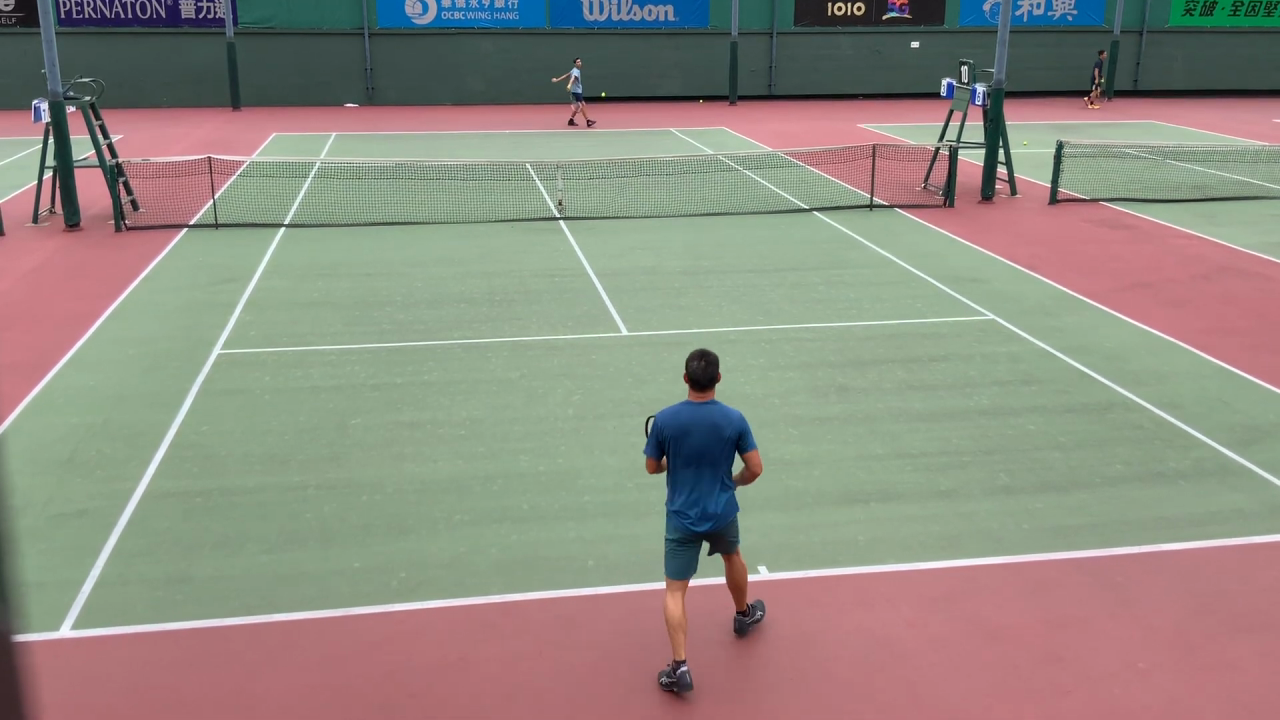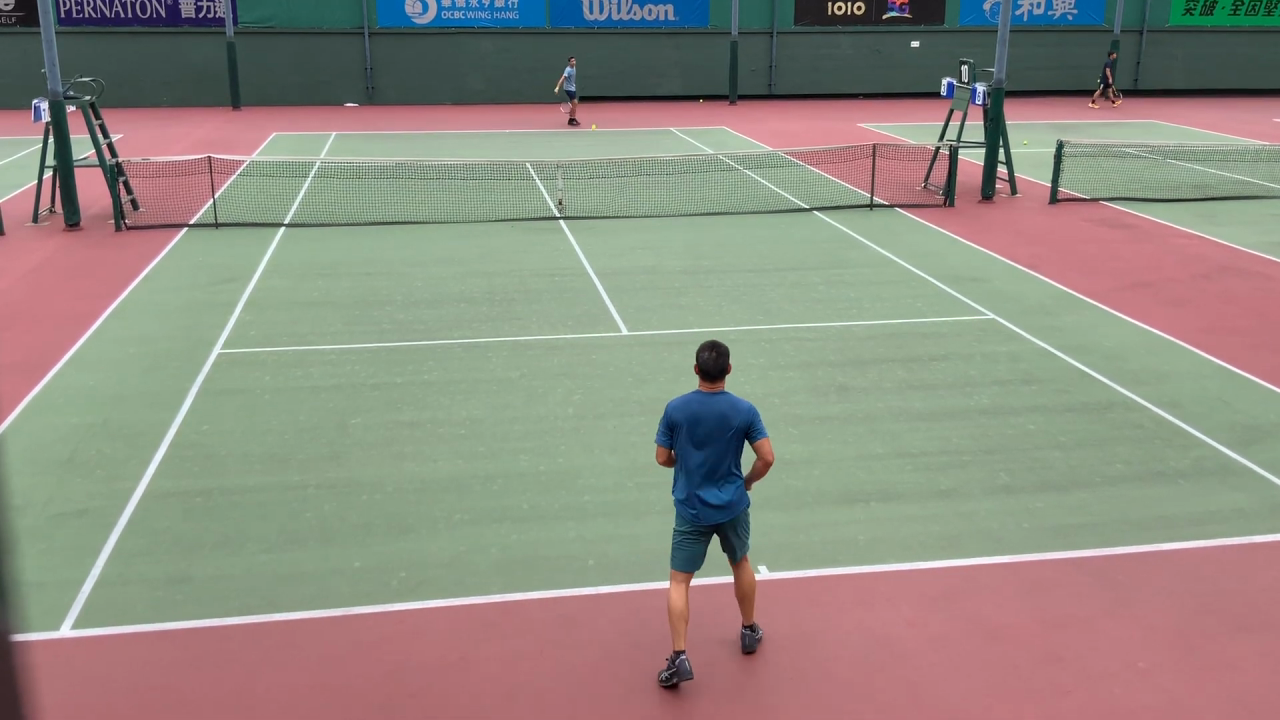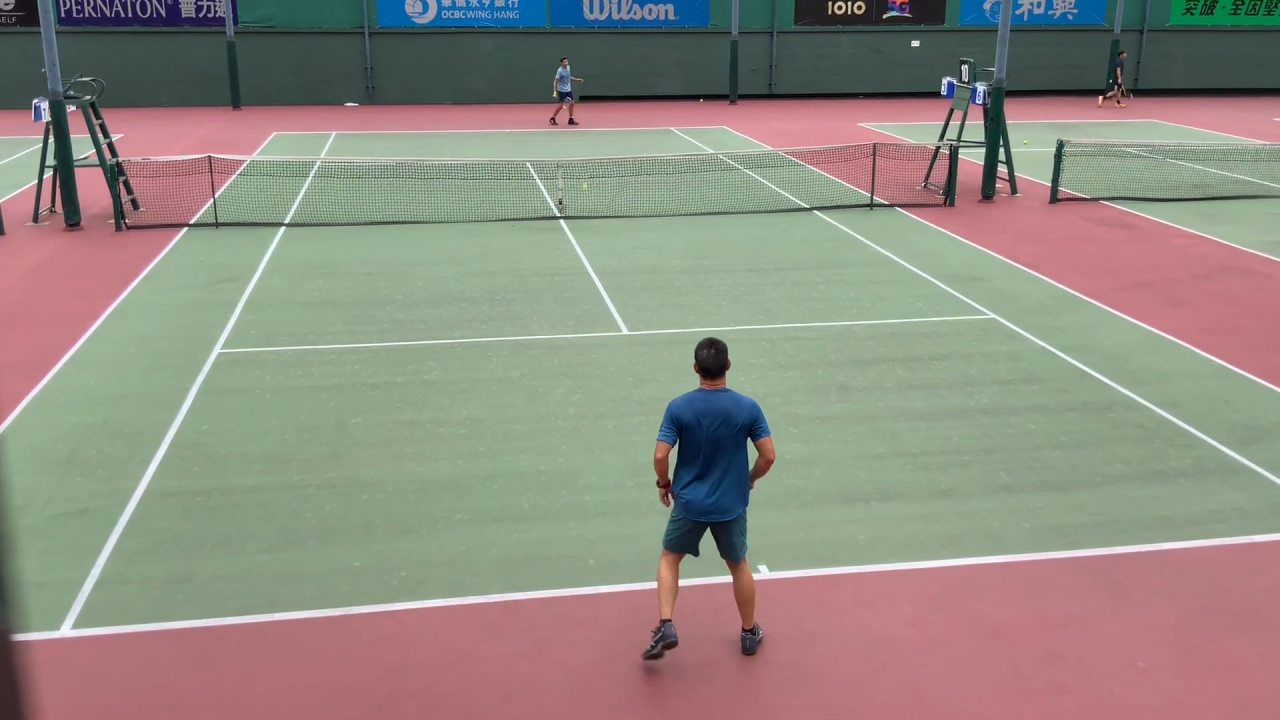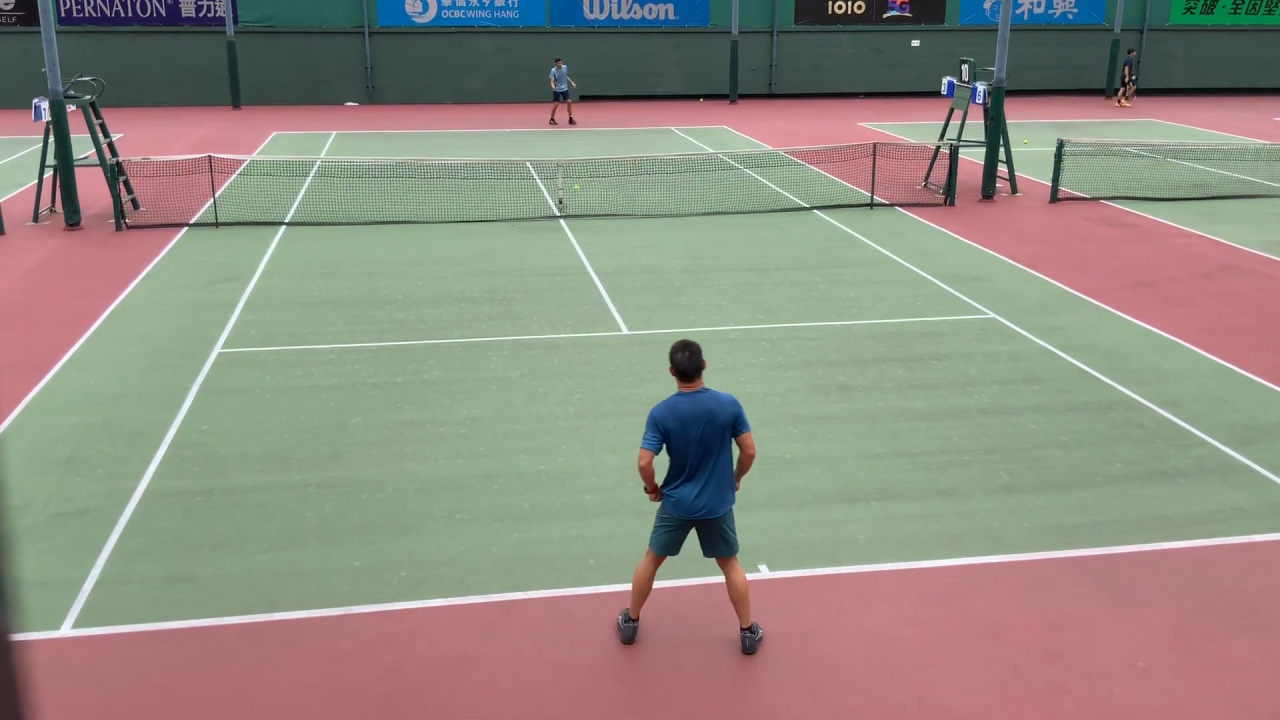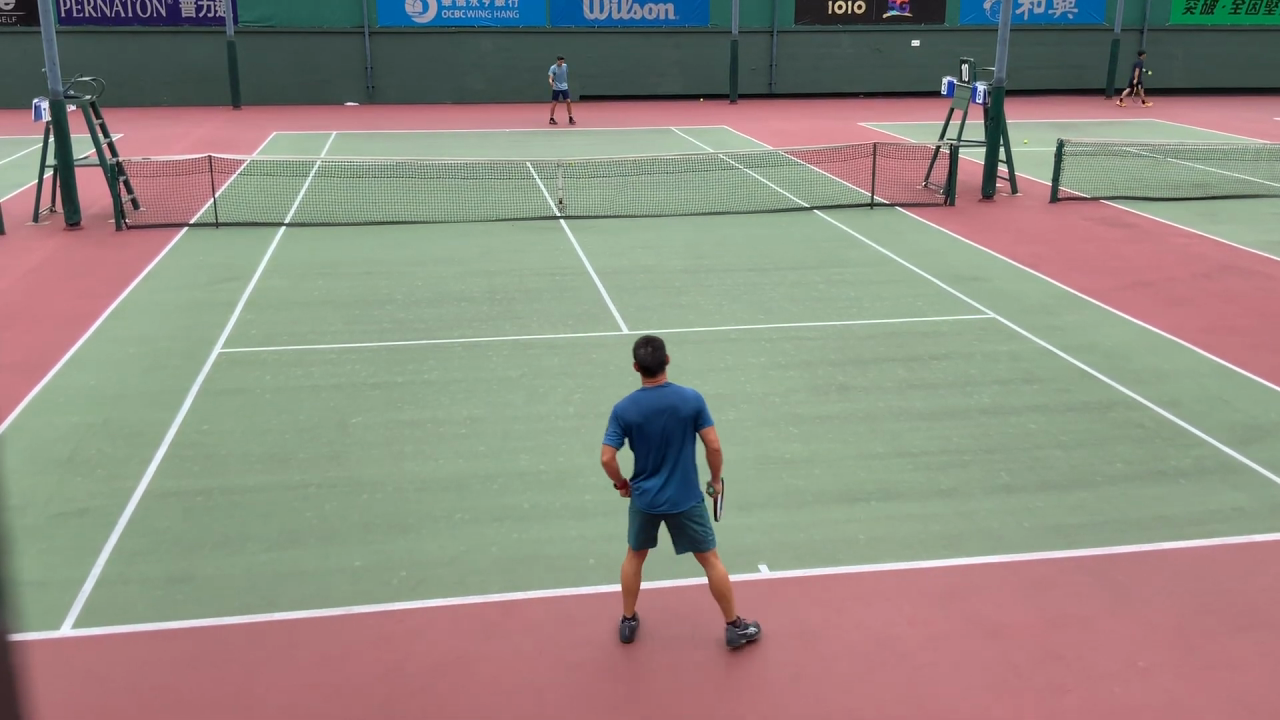
dt=0.2s
person 1, frame 1
left shoulder: (664, 419)
right shoulder: (734, 419)
left elbow: (652, 467)
right elbow: (755, 469)
left hip: (682, 518)
right hip: (722, 512)
left knee: (675, 591)
right knee: (732, 555)
left ankle: (680, 666)
right ankle: (744, 613)
person 1, frame 2
left shoulder: (675, 409)
right shoulder: (745, 410)
left elbow: (663, 458)
right elbow: (767, 457)
right wrist: (747, 481)
left hip: (691, 510)
right hip: (732, 506)
left knee: (679, 582)
right knee: (740, 564)
left ankle: (679, 657)
right ankle: (749, 631)
person 1, frame 3
left shoulder: (678, 407)
right shoulder: (747, 407)
left elbow: (660, 457)
right elbow: (769, 455)
left wrist: (664, 484)
right wrist: (750, 480)
left hip: (689, 504)
right hip: (731, 505)
left knee: (669, 558)
right knee: (739, 565)
left ankle: (665, 626)
right ankle: (749, 633)
person 1, frame 4
left shoulder: (661, 412)
right shoulder: (729, 405)
left elbow: (644, 463)
right elbow: (749, 451)
left wrist: (652, 488)
right wrist: (736, 478)
left hip: (676, 503)
right hip: (717, 504)
left knee: (652, 559)
right knee: (731, 565)
left ankle: (631, 621)
right ankle: (747, 631)
person 1, frame 5
left shoulder: (624, 408)
right shoulder: (691, 399)
left elbow: (607, 458)
right elbow: (713, 446)
left wrist: (621, 483)
right wrist: (716, 479)
left hip: (643, 499)
right hip: (685, 499)
left knee: (634, 557)
right knee: (710, 559)
left ankle: (628, 621)
right ankle: (735, 626)
